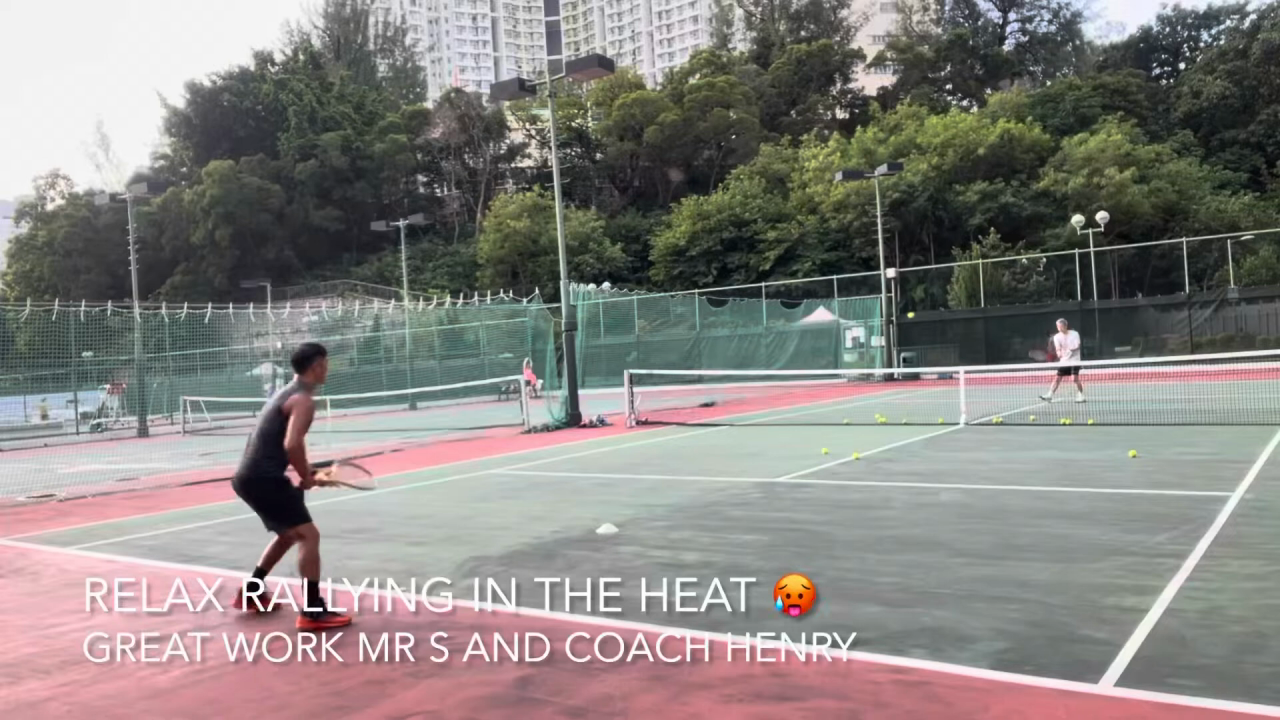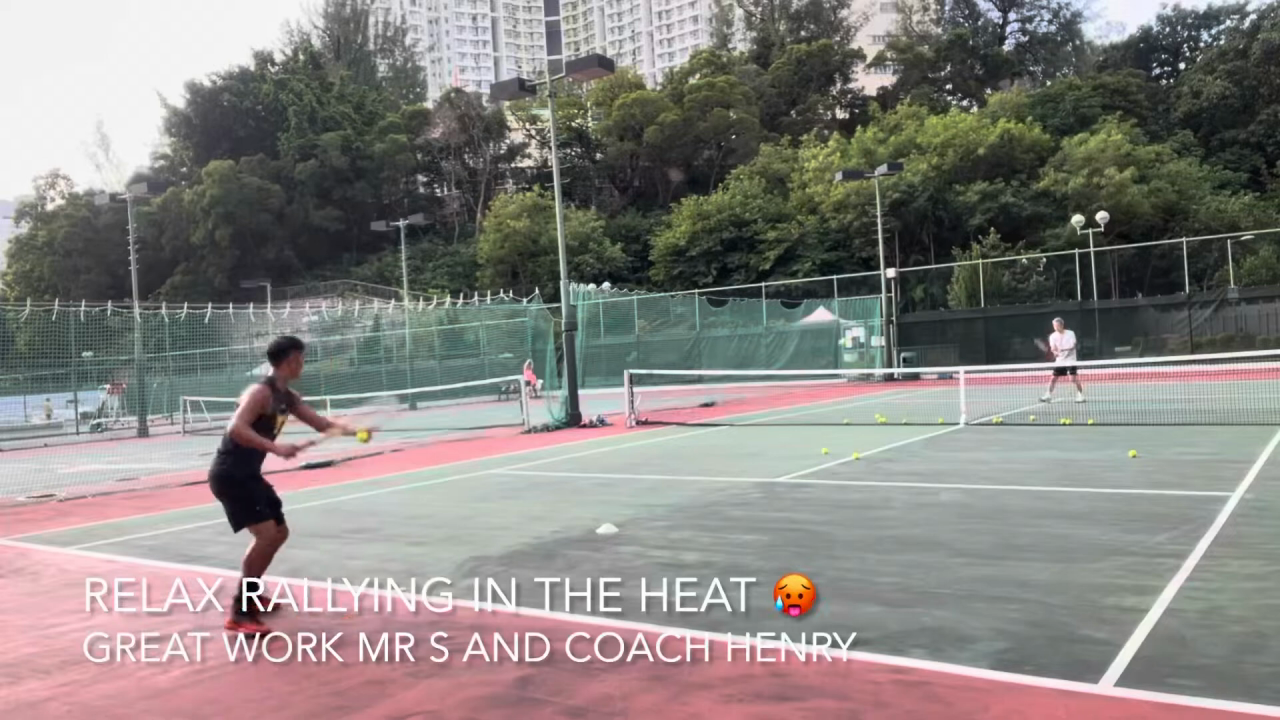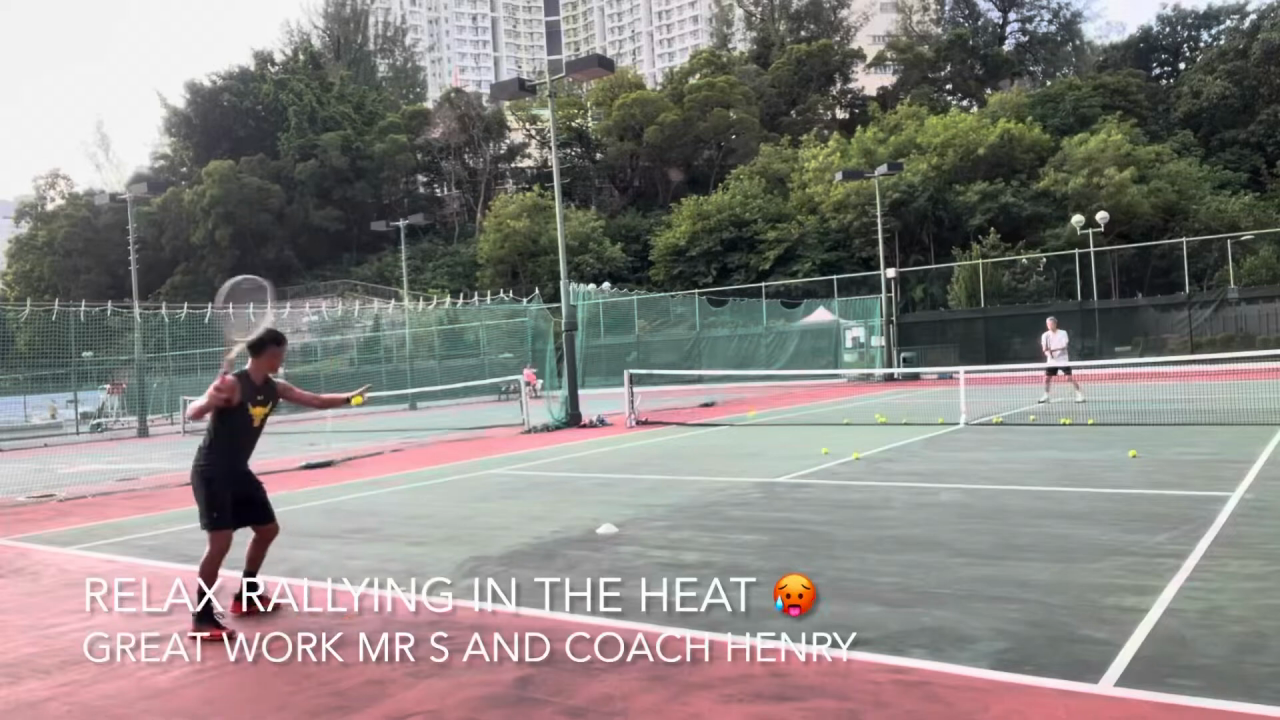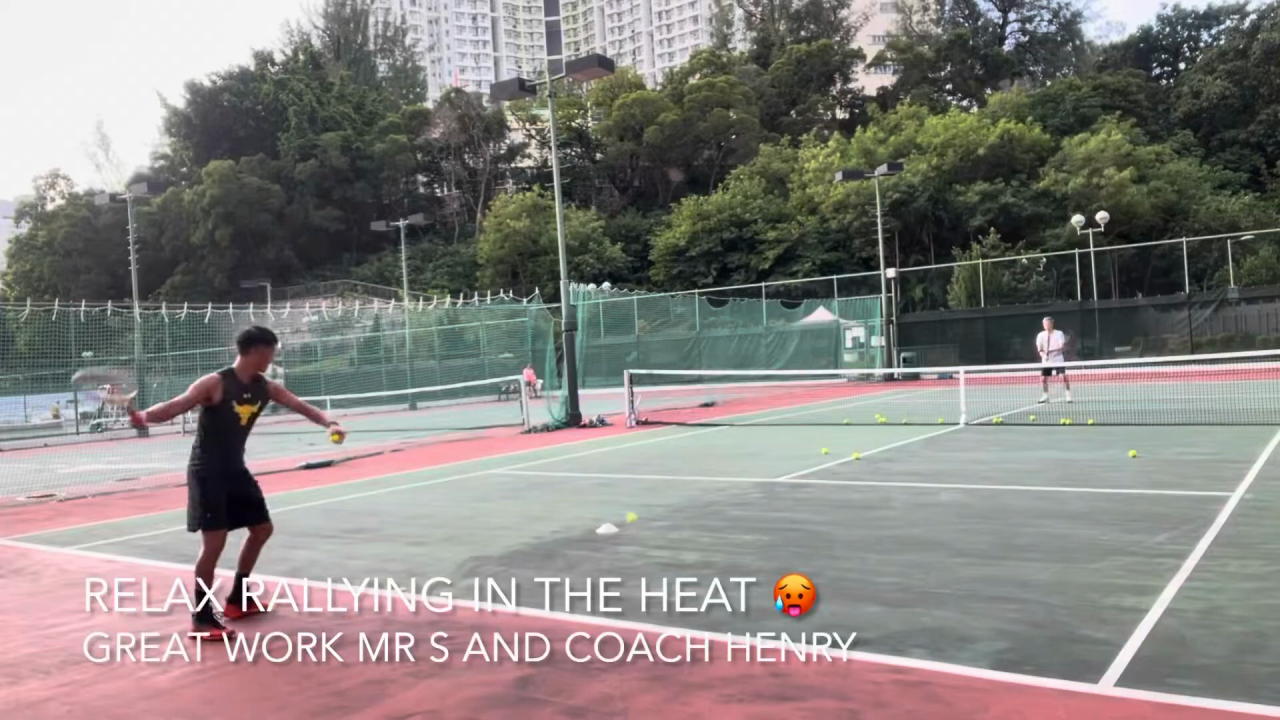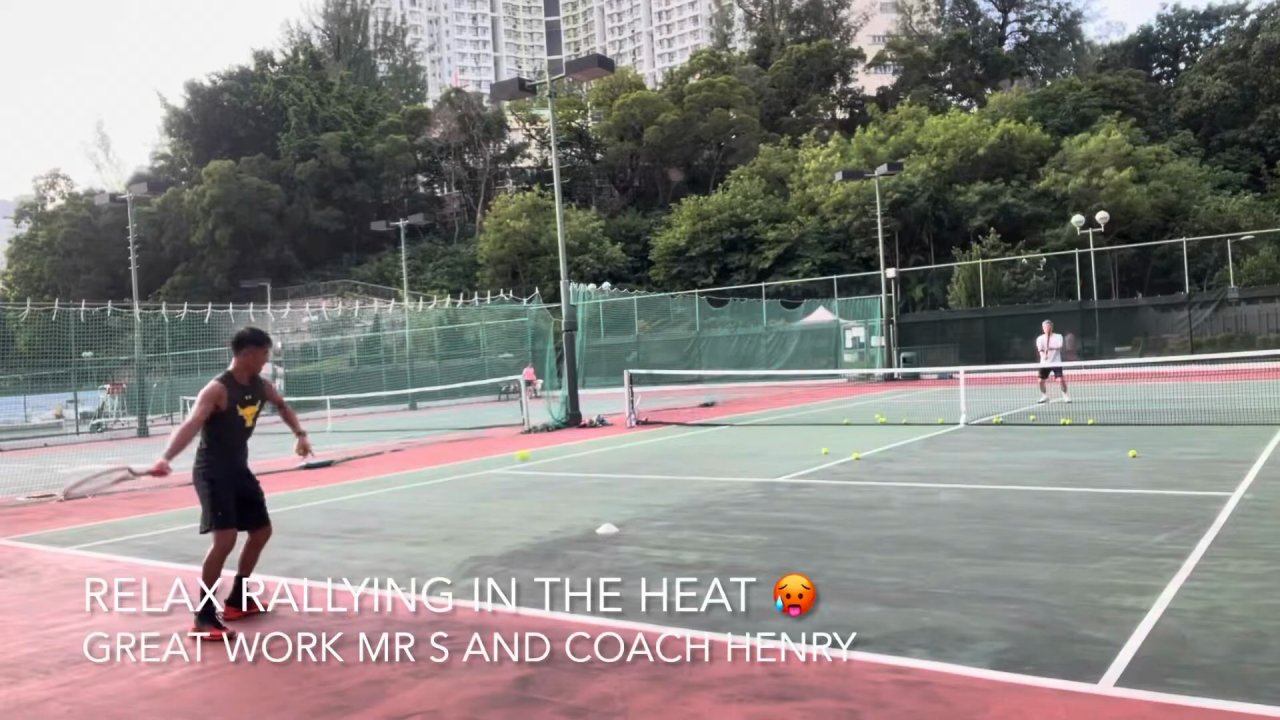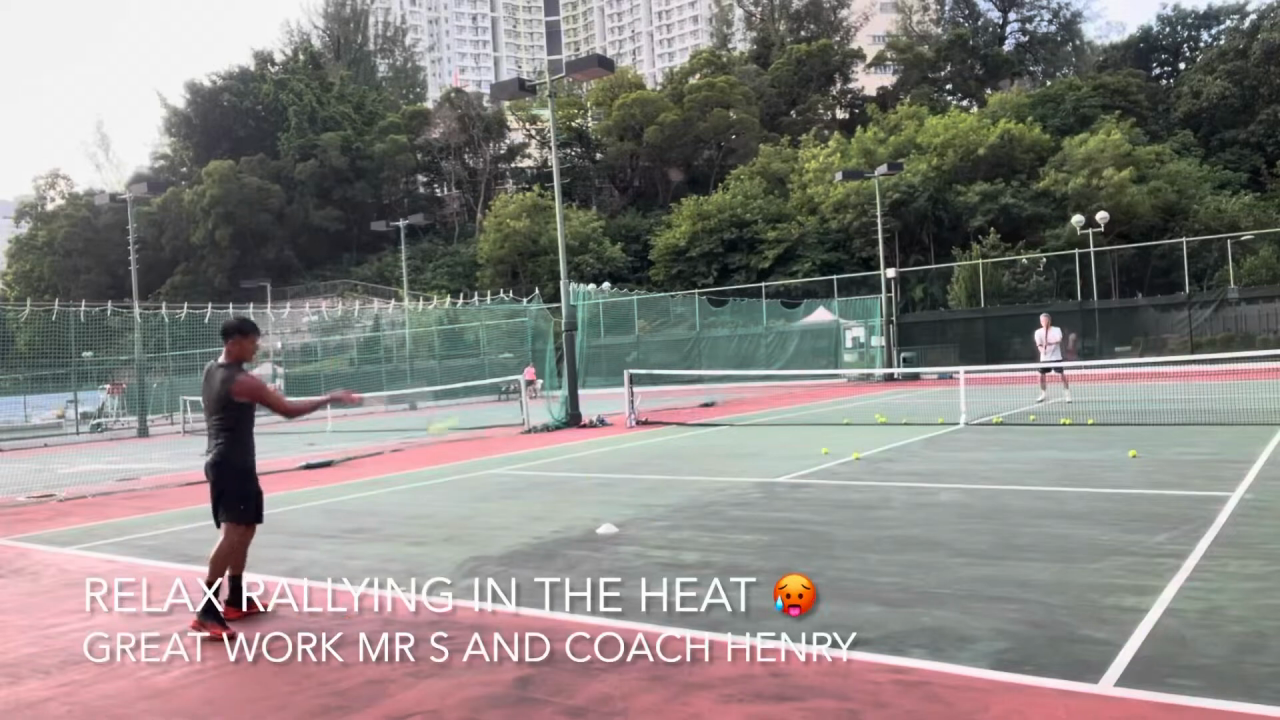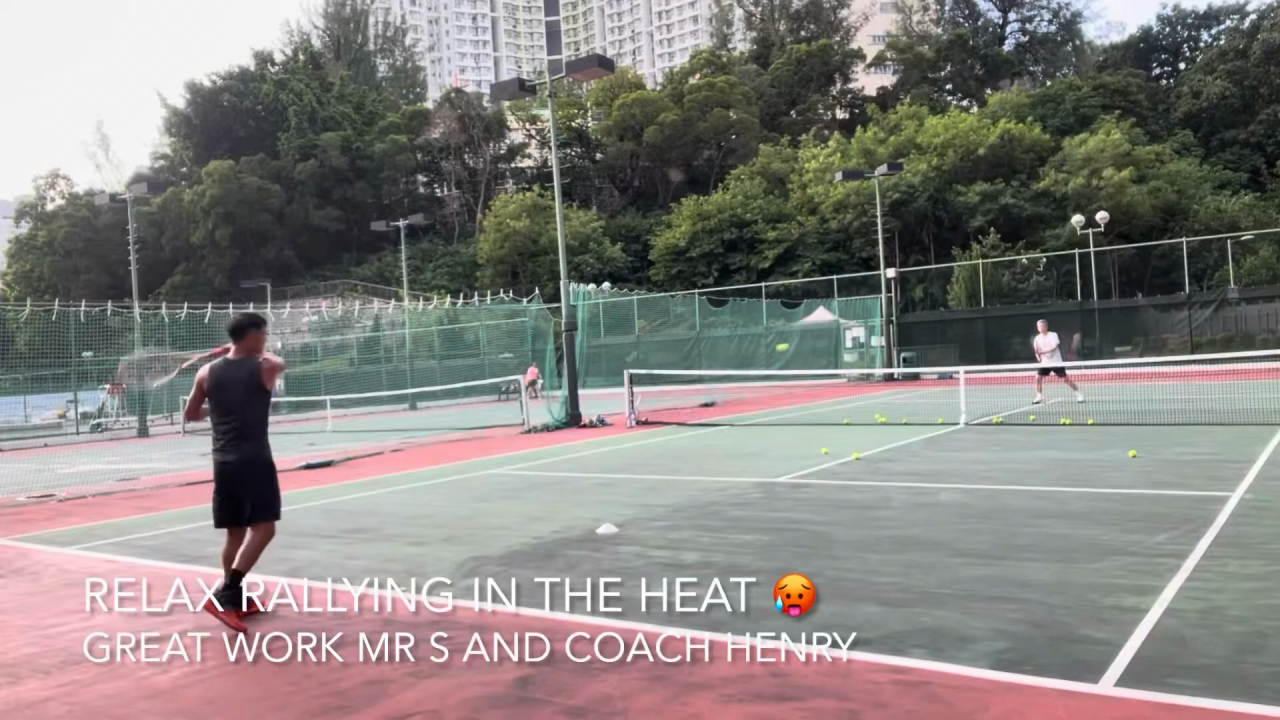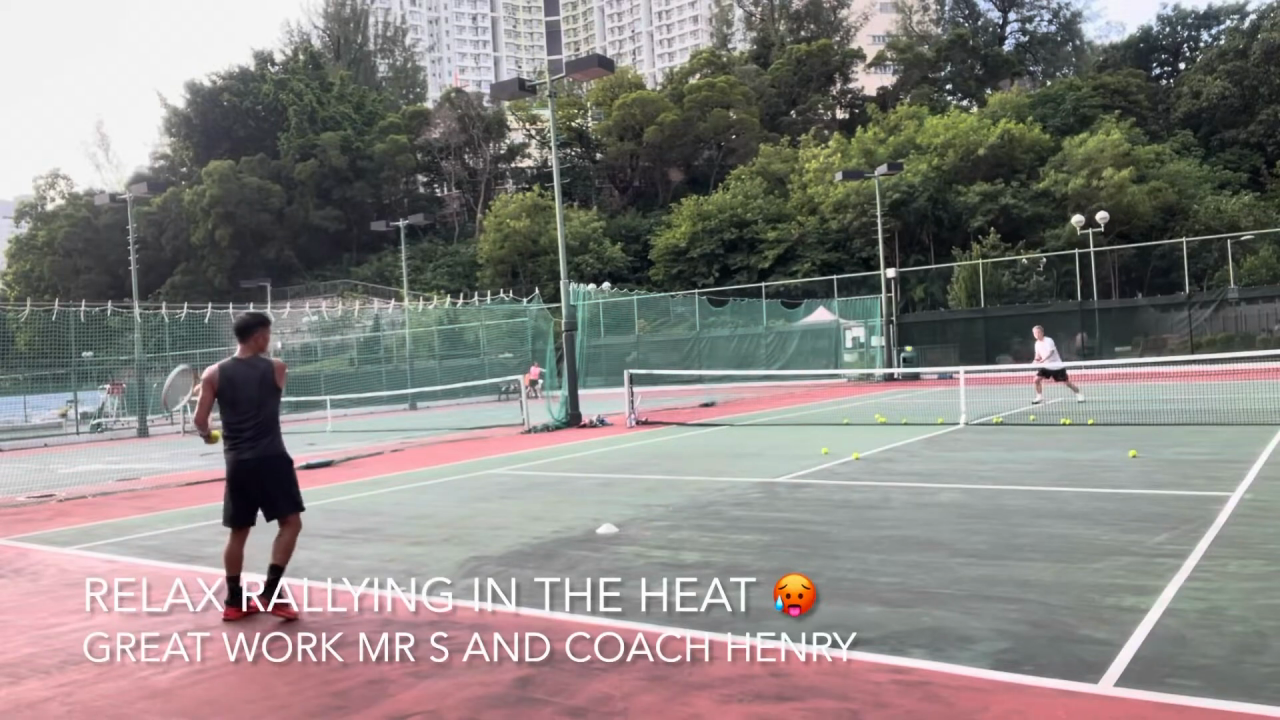
dt=0.2s
person 1, frame 1
left shoulder: (287, 394)
right shoulder: (303, 400)
right elbow: (292, 445)
left wrist: (303, 471)
right wrist: (306, 475)
left hip: (248, 477)
right hip: (263, 477)
left knee: (289, 532)
right knee: (308, 535)
left ankle: (250, 592)
right ankle: (312, 612)
person 1, frame 2
left shoulder: (286, 396)
right shoulder: (260, 392)
left elbow: (319, 422)
right elbow: (236, 430)
left wrist: (351, 431)
right wrist: (271, 446)
left hip: (244, 473)
right hip: (230, 474)
left knee: (278, 533)
right knee: (266, 534)
left ankle: (248, 598)
right ankle: (240, 613)
person 1, frame 3
left shoulder: (274, 387)
right shoulder: (230, 384)
left elbow: (315, 400)
right elbow: (194, 412)
left wrist: (348, 397)
right wrist: (210, 402)
left hip: (238, 471)
right hip: (210, 472)
left knee: (268, 529)
right knee: (220, 542)
left ankle: (245, 597)
right ankle: (203, 616)
person 1, frame 4
left shoulder: (266, 386)
right shoulder: (214, 384)
left elbow: (300, 406)
right elbow: (172, 407)
left wrist: (329, 423)
right wrist: (145, 416)
left hip: (235, 470)
right hip: (207, 472)
left knee: (262, 529)
right knee: (215, 542)
left ankle: (237, 600)
right ankle: (203, 617)
person 1, frame 5
left shoulder: (260, 386)
right shoulder: (217, 390)
left elbow: (283, 406)
right elbow: (189, 426)
left wrist: (300, 434)
right wrist: (166, 458)
left hip: (239, 472)
right hip: (213, 474)
left knee: (261, 532)
right knee: (224, 540)
left ankle: (237, 601)
right ankle: (204, 616)
person 1, frame 6
left shoulder: (212, 370)
right shoulder: (244, 381)
right elbow: (287, 409)
right wrist: (330, 398)
left hip: (221, 462)
right hip: (232, 465)
left knee: (241, 531)
right knee: (234, 534)
left ankle: (236, 600)
right ankle: (207, 612)
person 1, frame 7
left shoulder: (208, 373)
right shoulder: (266, 368)
left elbow: (190, 414)
right wrist: (244, 352)
left hip: (223, 462)
right hip: (254, 461)
left knee: (237, 531)
right knee: (263, 529)
left ankle: (235, 598)
right ankle: (226, 595)
person 1, frame 8
left shoulder: (214, 373)
right shoulder: (276, 369)
left elbow: (200, 420)
left wrist: (207, 434)
left hip: (237, 462)
right hip: (271, 459)
left knee: (238, 532)
right knee: (290, 523)
left ankle: (234, 602)
right ankle: (269, 592)
